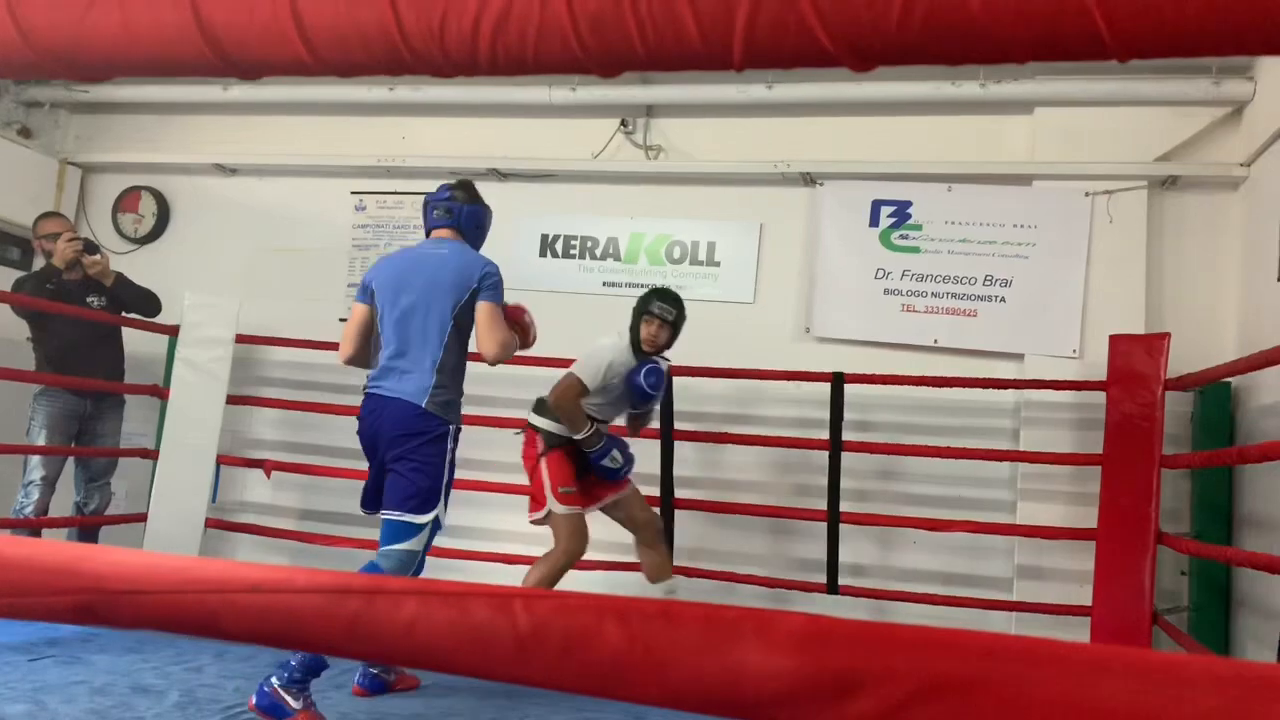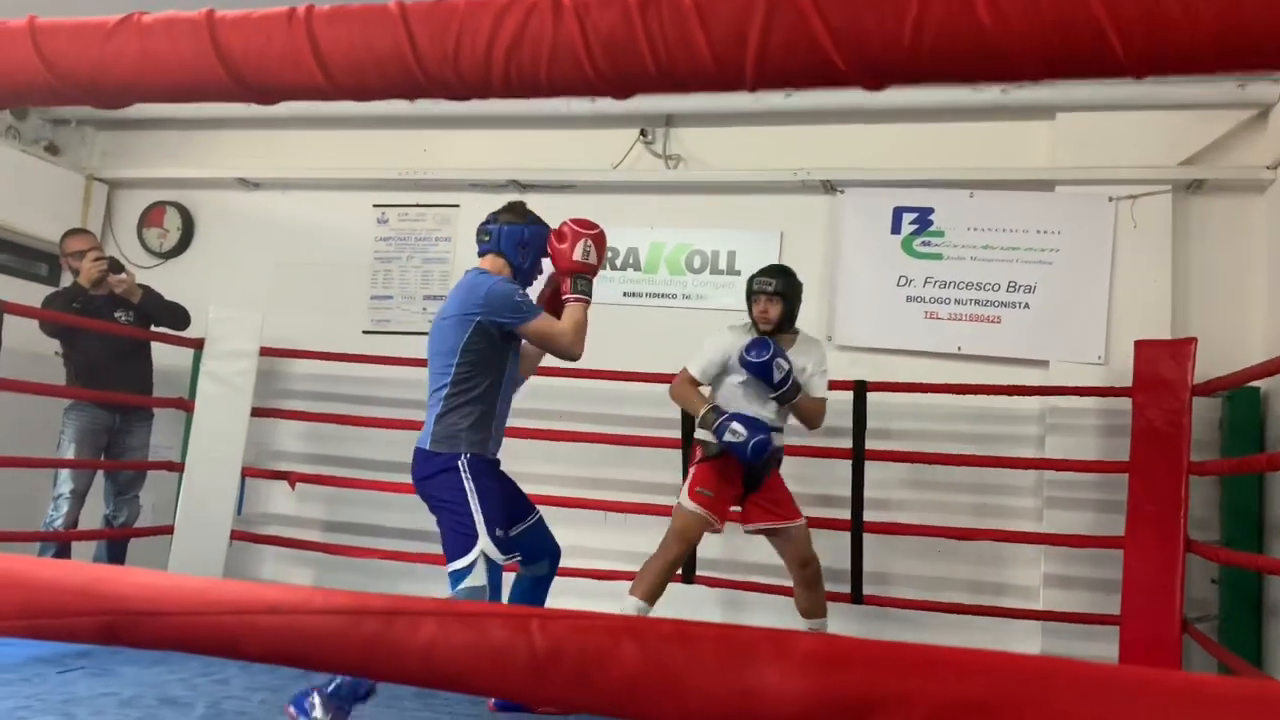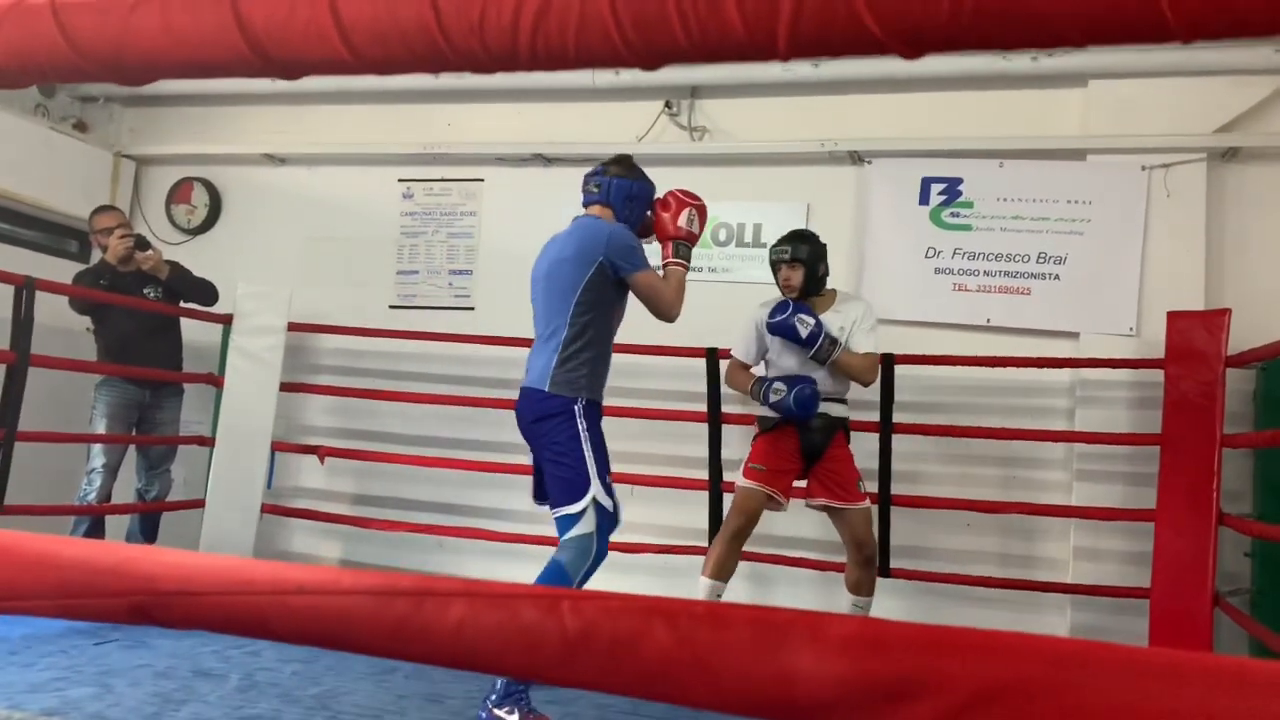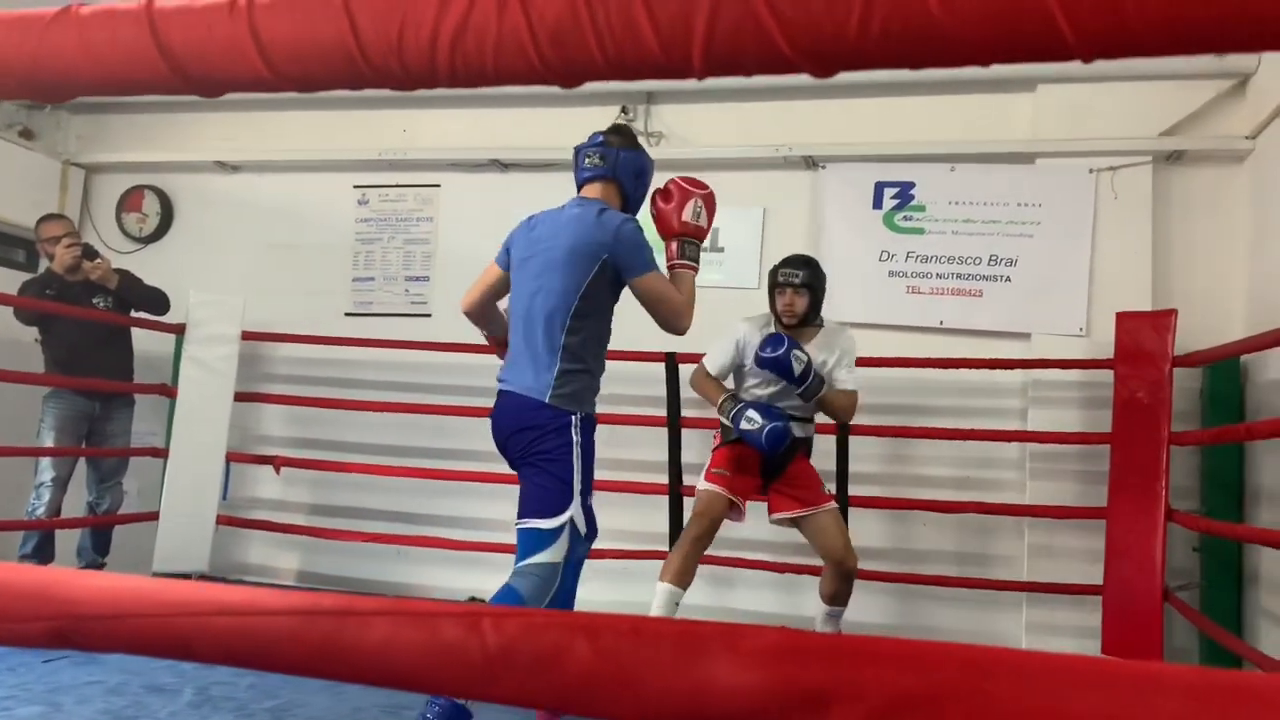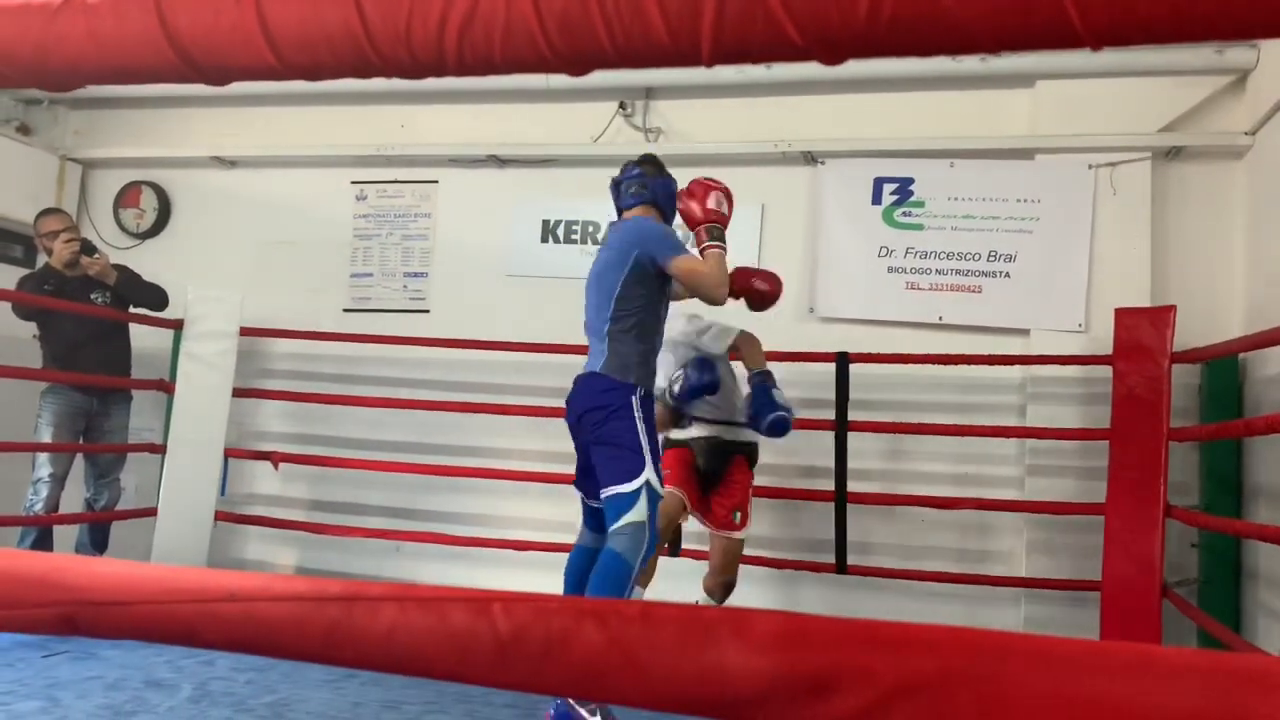
dt=1s
person 1, frame 1
left shoulder: (382, 267)
right shoulder: (482, 270)
left elbow: (349, 352)
right elbow: (492, 351)
right wrist: (514, 333)
left hip: (377, 410)
right hip: (426, 419)
left knee: (407, 539)
right knee: (397, 558)
left ankle: (377, 665)
person 1, frame 2
left shoulder: (483, 293)
right shoulder: (491, 291)
left elbow: (518, 370)
right elbow: (570, 347)
left wrist: (553, 300)
right wrist: (579, 281)
left hip: (472, 461)
right hip: (453, 461)
left knee: (542, 555)
right knee: (475, 599)
person 1, frame 3
left shoulder: (559, 244)
right shoulder: (610, 236)
right elbow: (667, 308)
left wrist: (651, 243)
right wrist: (678, 248)
left hip: (543, 399)
right hip: (564, 405)
left knee: (598, 518)
right knee: (584, 544)
person 1, frame 4
left shoulder: (532, 227)
right shoulder: (617, 229)
left elbow: (474, 304)
right elbow: (677, 319)
right wrist: (686, 247)
left hip: (512, 406)
right hip: (555, 415)
left knee: (573, 536)
right knee: (539, 574)
person 1, frame 5
left shoulder: (620, 240)
right shoulder: (649, 233)
right elbow: (713, 289)
left wrist: (741, 282)
right wrist: (711, 231)
left hip: (592, 398)
right hip: (617, 397)
left knee: (597, 532)
right knee: (633, 530)
person 2, frame 1
left shoulder: (651, 366)
right shoulder: (612, 351)
left elbow: (635, 427)
right elbow: (560, 394)
left wrist: (643, 405)
right wrist: (595, 440)
left hip: (582, 447)
right hip: (550, 440)
left knee: (650, 527)
right knee: (572, 545)
person 2, frame 2
left shoulder: (811, 351)
right shoulder: (731, 340)
left elbow: (815, 418)
right elbow: (681, 385)
left wrist: (785, 385)
right wrist: (719, 421)
left hip: (763, 463)
right hip: (717, 455)
left knee: (807, 564)
right knee: (677, 545)
person 2, frame 3
left shoulder: (855, 310)
right shoulder: (768, 315)
left elbow: (868, 374)
right elbow: (734, 373)
left wrist: (819, 341)
right wrist: (764, 390)
left hip: (830, 432)
right hip: (779, 427)
left knee: (863, 546)
right knee: (739, 520)
person 2, frame 4
left shoulder: (838, 341)
right shoulder: (751, 331)
left elbow: (846, 410)
right elbow: (700, 377)
left wrist: (806, 378)
right wrist: (736, 409)
left hip: (791, 452)
right hip: (741, 442)
left knee: (843, 559)
right knee: (701, 524)
left ankle: (828, 633)
person 2, frame 5
left shoulder: (682, 329)
left elbow: (746, 341)
right elbow: (660, 424)
left wrist: (763, 384)
right wrist: (675, 396)
left hip: (730, 452)
right hip: (684, 448)
left knee: (724, 573)
right knee: (657, 526)
person 3, frame 1
left shoulder: (108, 281)
right shoulder: (32, 284)
left elbow: (152, 307)
right elbow: (23, 308)
left wrist: (110, 278)
right wrist: (57, 265)
left hip: (106, 400)
right hip: (56, 397)
left knee: (95, 496)
right knee: (37, 488)
person 3, frame 2
left shoulder: (137, 294)
right shoulder: (62, 301)
left elbow: (181, 320)
right elbow: (49, 327)
left wrist: (137, 296)
right wrist: (82, 285)
left hip: (135, 415)
right hip: (86, 411)
left knee: (124, 508)
right knee: (67, 501)
person 3, frame 3
left shoulder: (166, 270)
right shoulder: (92, 278)
left elbow: (209, 295)
right elbow: (79, 304)
left wrist: (164, 272)
right wrist: (109, 262)
left hip: (165, 390)
right hip: (117, 387)
left knee: (156, 481)
right knee: (100, 474)
person 3, frame 4
left shoulder: (116, 279)
right shoulder: (39, 287)
left elbow: (160, 304)
right elbow: (24, 315)
left wrist: (114, 282)
right wrist: (56, 271)
left hip: (116, 402)
right hip: (66, 398)
left knee: (107, 494)
right knee: (49, 488)
left ankle: (91, 567)
right ankle: (32, 568)
person 3, frame 5
left shoulder: (114, 274)
right shoulder: (37, 282)
left elbow: (159, 300)
right elbow: (22, 310)
left wrist: (112, 278)
right wrist: (54, 266)
left hip: (113, 398)
right hip: (63, 395)
left knee: (105, 491)
right knee: (46, 484)
left ankle: (90, 562)
